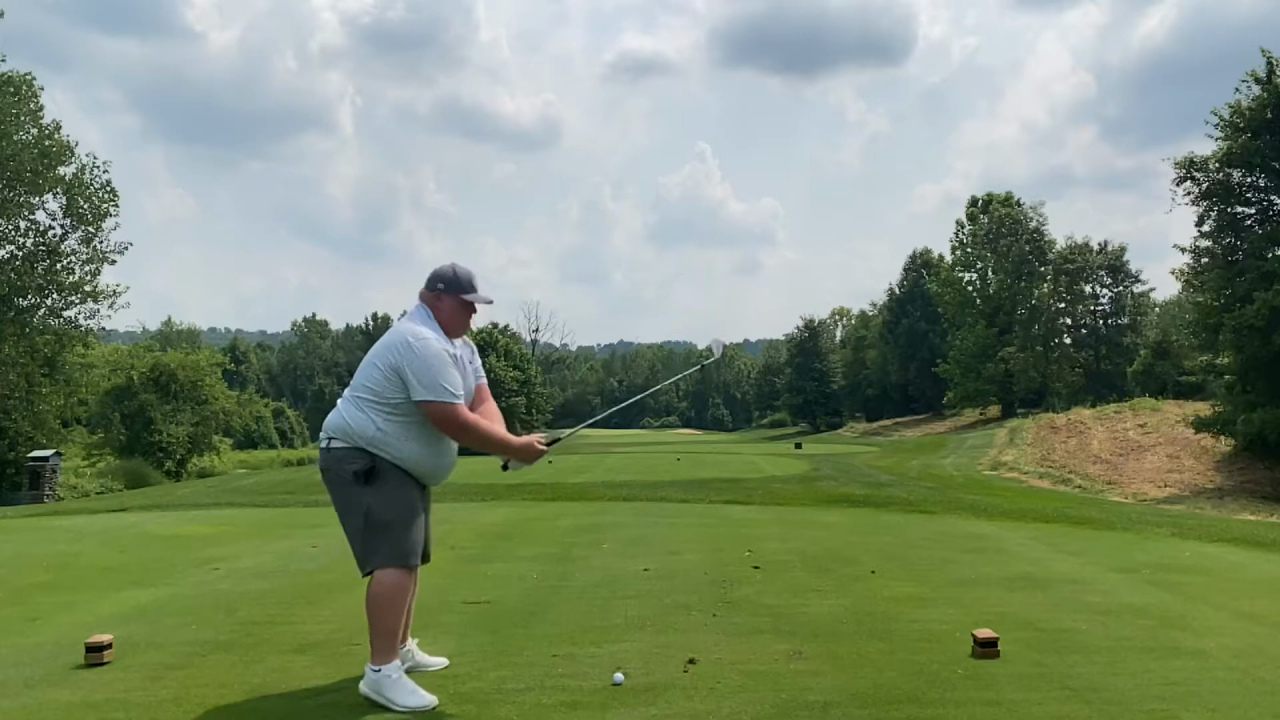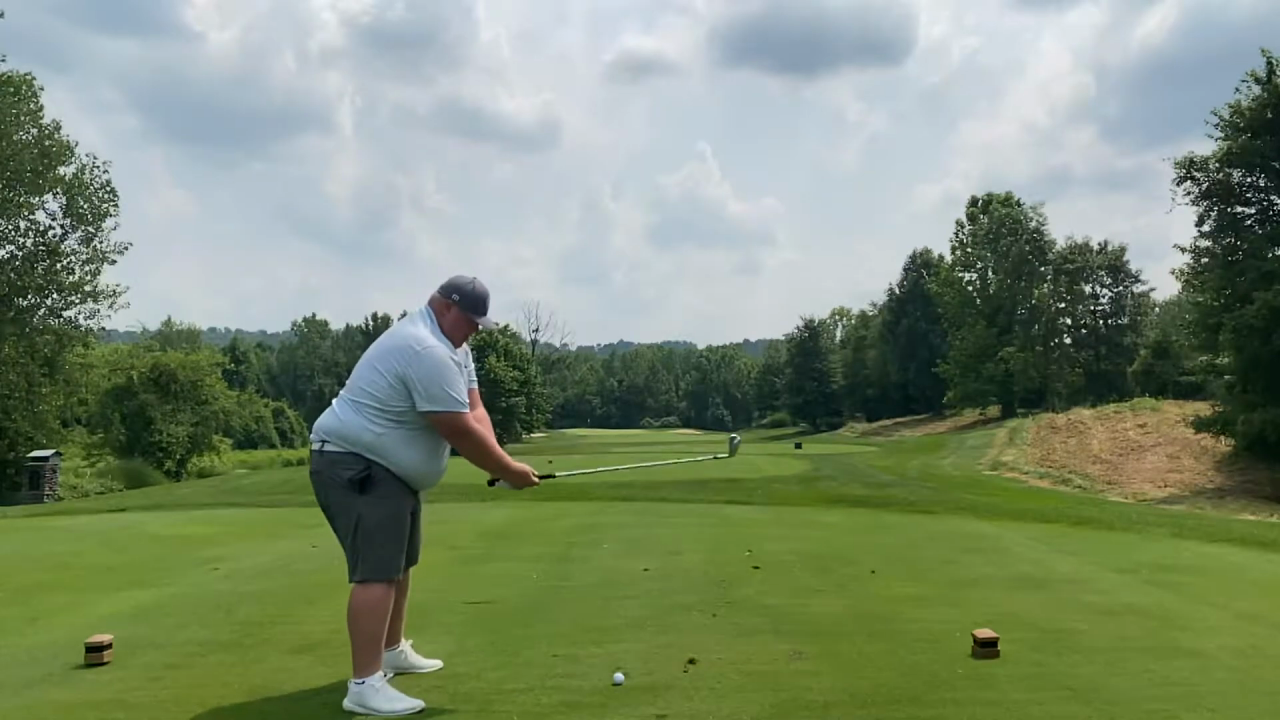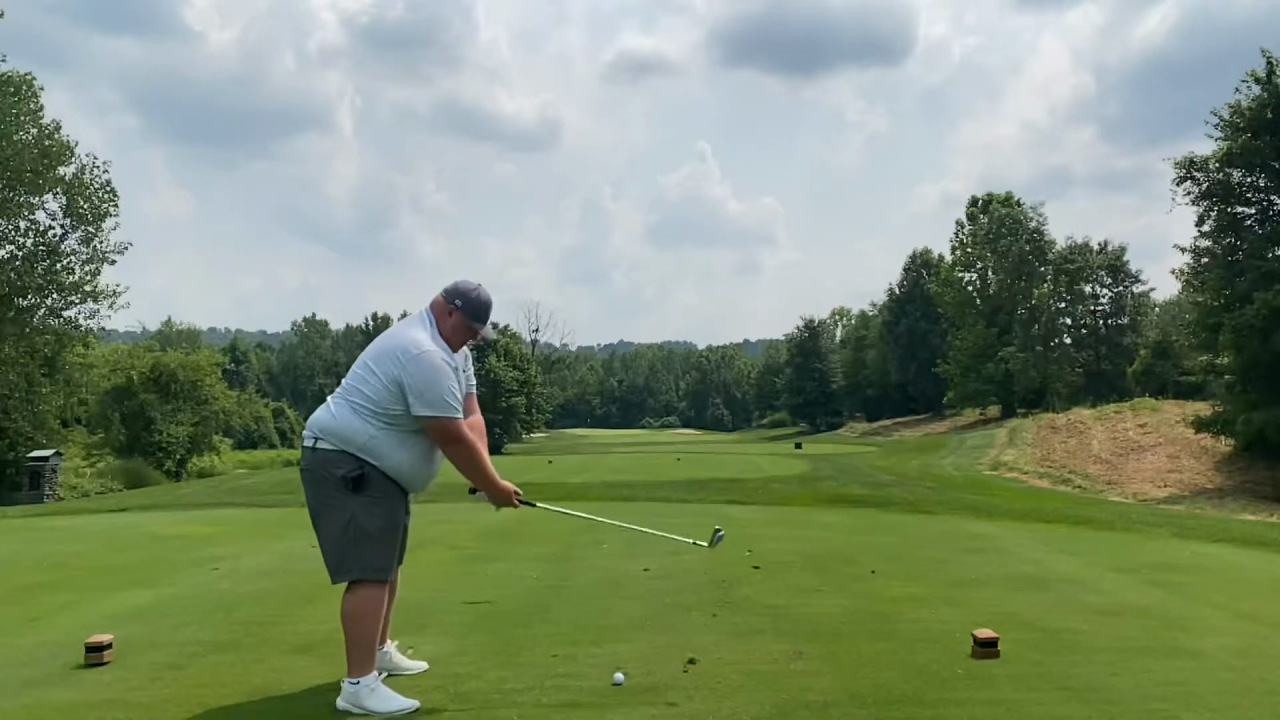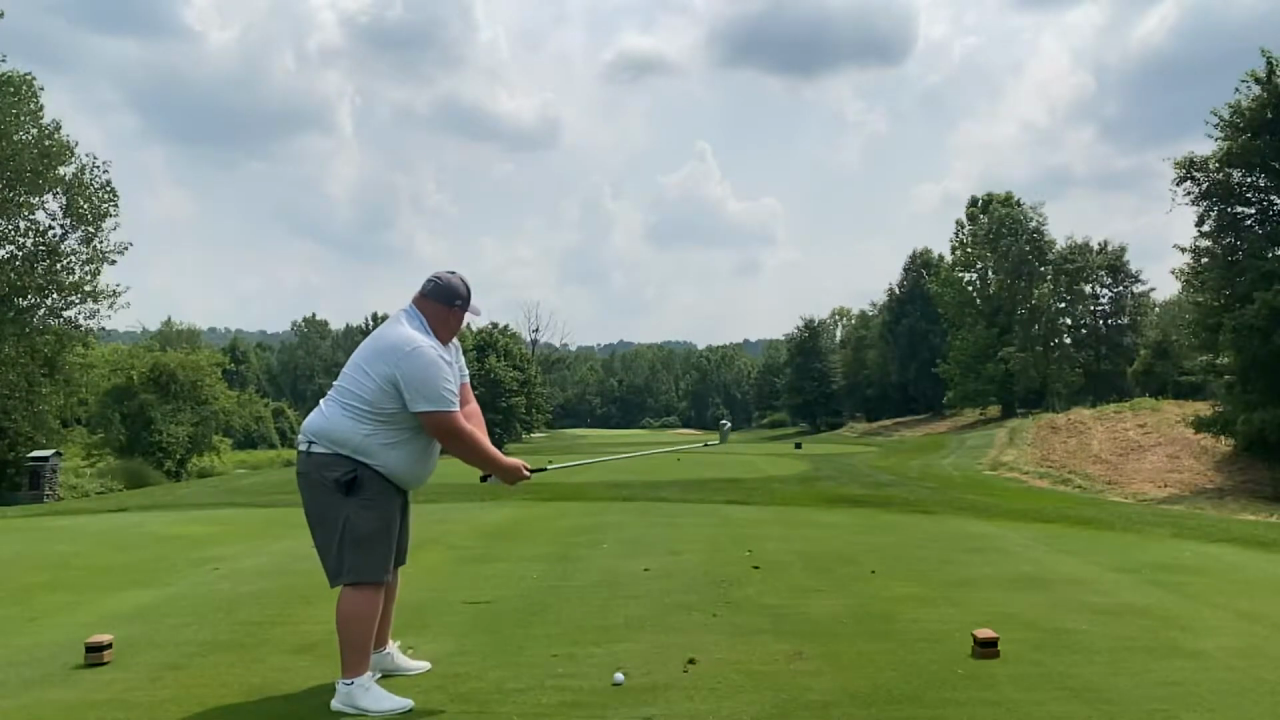
dt=1s
person 1, frame 1
left shoulder: (459, 344)
right shoulder: (422, 344)
left elbow: (482, 404)
right elbow: (454, 422)
left wrist: (507, 443)
right wrist: (513, 447)
left hip: (400, 466)
right hip: (363, 462)
left knee: (407, 558)
right knee: (394, 560)
left ankle: (400, 649)
right ankle: (382, 672)
person 1, frame 2
left shoulder: (450, 344)
right shoulder: (426, 352)
left elbow: (474, 413)
right elbow: (459, 432)
left wrist: (498, 462)
right wrist: (508, 469)
left hip: (386, 468)
right hip: (355, 466)
left knee: (398, 562)
right knee: (378, 571)
left ankle: (391, 649)
person 1, frame 3
left shoulder: (451, 347)
right shoulder: (423, 355)
left elbow: (470, 418)
right elbow: (452, 437)
left wrist: (488, 475)
right wrist: (493, 487)
left hip: (376, 468)
right hip: (345, 464)
left knee: (385, 564)
right knee: (370, 571)
left ankle: (378, 651)
right ankle: (359, 684)
person 1, frame 4
left shoulder: (437, 341)
right shoulder: (416, 352)
left elbow: (466, 406)
right elbow: (451, 432)
left wrist: (491, 456)
right wrist: (500, 465)
left hip: (374, 468)
right hip: (342, 467)
left knee: (386, 563)
right knee: (364, 572)
left ankle: (379, 652)
